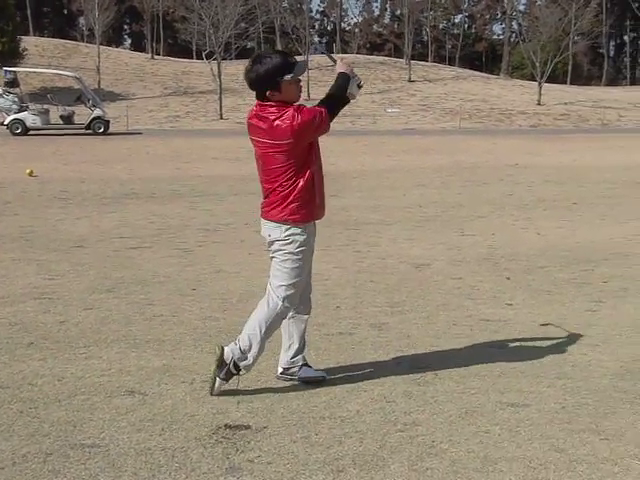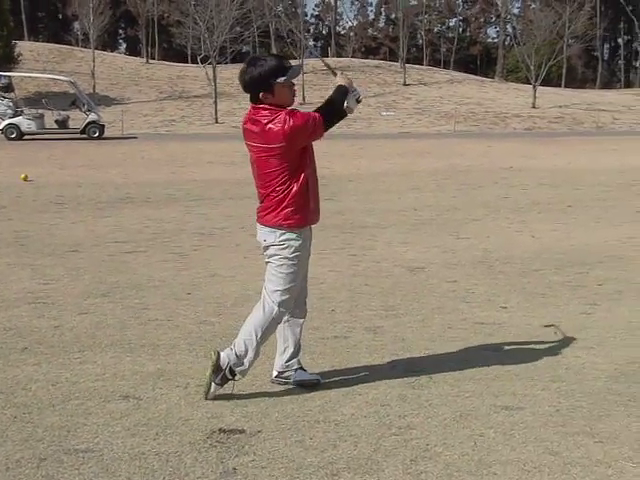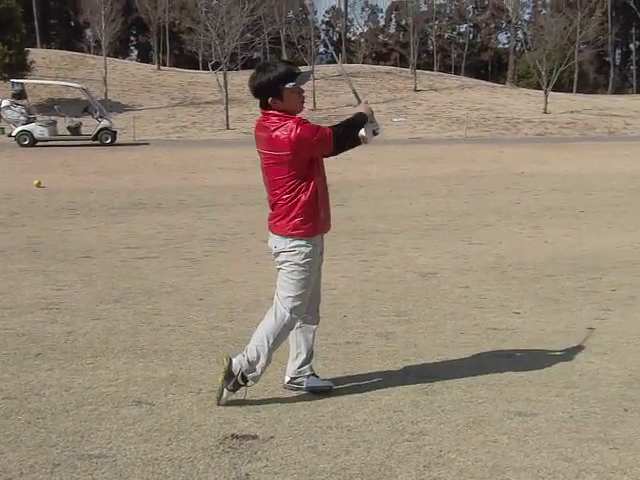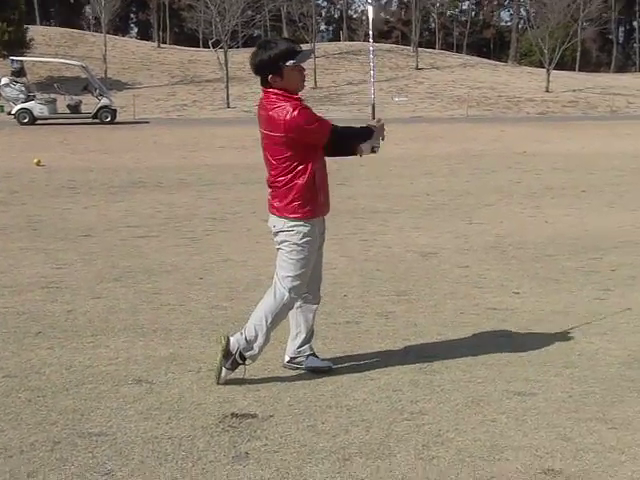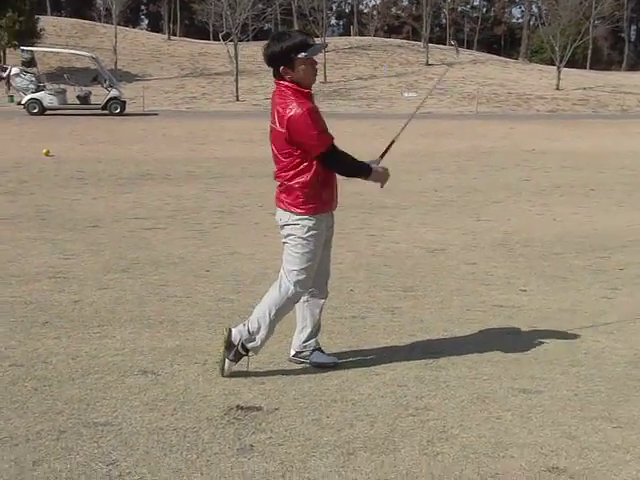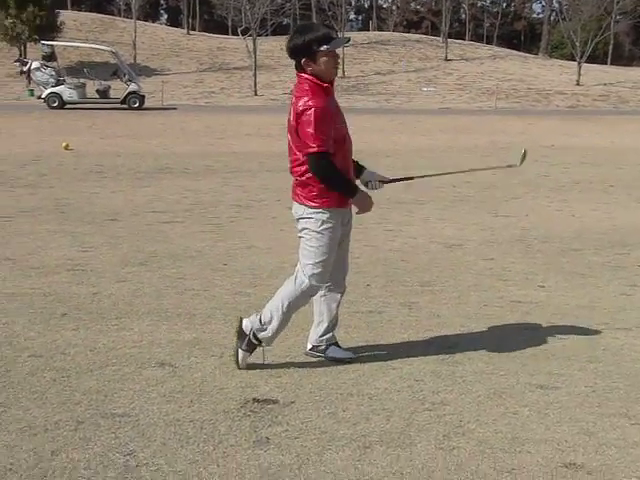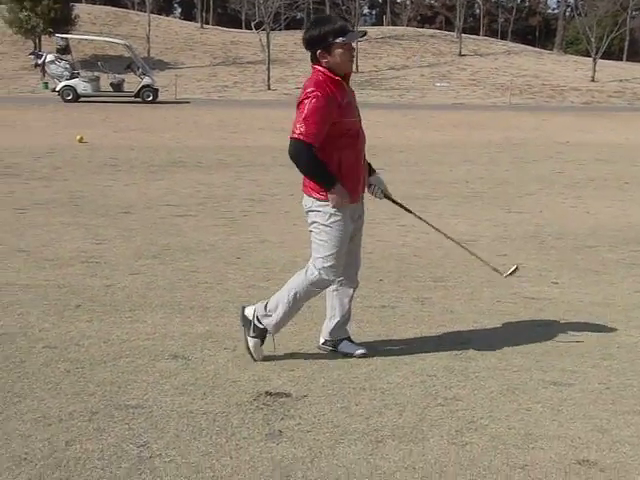
dt=0.1s
person 1, frame 1
left shoulder: (258, 116)
right shoulder: (294, 122)
right elbow: (326, 111)
left wrist: (343, 91)
right wrist: (342, 76)
left hip: (287, 220)
right hip: (291, 224)
left knee: (299, 297)
right knee: (282, 297)
left ankle: (292, 363)
right ankle: (236, 357)
person 1, frame 2
left shoulder: (255, 119)
right shoulder: (283, 124)
left elbow: (311, 122)
right elbow: (321, 120)
left wrist: (341, 103)
right wrist: (341, 90)
left hip: (287, 225)
right hip: (286, 229)
left knee: (294, 300)
right knee: (276, 302)
left ankle: (287, 367)
right ankle: (231, 362)
person 1, frame 3
left shoulder: (268, 125)
right shoulder: (292, 132)
left elbow: (324, 140)
right elbow: (332, 138)
left wrist: (357, 130)
right wrist: (361, 116)
left hip: (299, 232)
right hip: (297, 237)
left knee: (307, 307)
right knee: (288, 309)
left ankle: (299, 373)
right ankle: (243, 369)
person 1, frame 4
left shoulder: (273, 105)
right shoulder: (290, 113)
left elbow: (320, 143)
right elbow: (333, 137)
left wrist: (356, 144)
right wrist: (370, 131)
left hip: (306, 213)
right hip: (297, 218)
left knee: (308, 287)
right knee: (287, 289)
left ankle: (299, 352)
right ankle: (239, 347)
person 1, frame 5
left shoulder: (289, 98)
right shoulder: (297, 109)
left elbow: (322, 147)
right elbow: (329, 158)
left wrist: (362, 166)
right wrist: (370, 171)
left hip: (315, 208)
right hip: (304, 212)
left knee: (315, 282)
right knee: (294, 283)
left ankle: (305, 346)
right ankle: (243, 338)
person 1, frame 6
left shoulder: (321, 93)
right shoulder: (312, 102)
right elbow: (318, 161)
left wrist: (360, 172)
right wrist: (353, 192)
left hip: (336, 203)
right hip: (320, 206)
left knee: (335, 276)
right knee: (311, 277)
left ankle: (321, 340)
right ankle: (254, 330)
person 1, frame 7
left shoulder: (340, 86)
right shoulder: (317, 94)
right elbow: (299, 150)
left wrist: (369, 173)
right wrist: (333, 188)
left hip: (350, 198)
right hip: (330, 200)
left knee: (347, 271)
right knee: (323, 271)
left ankle: (334, 335)
right ankle: (260, 318)
